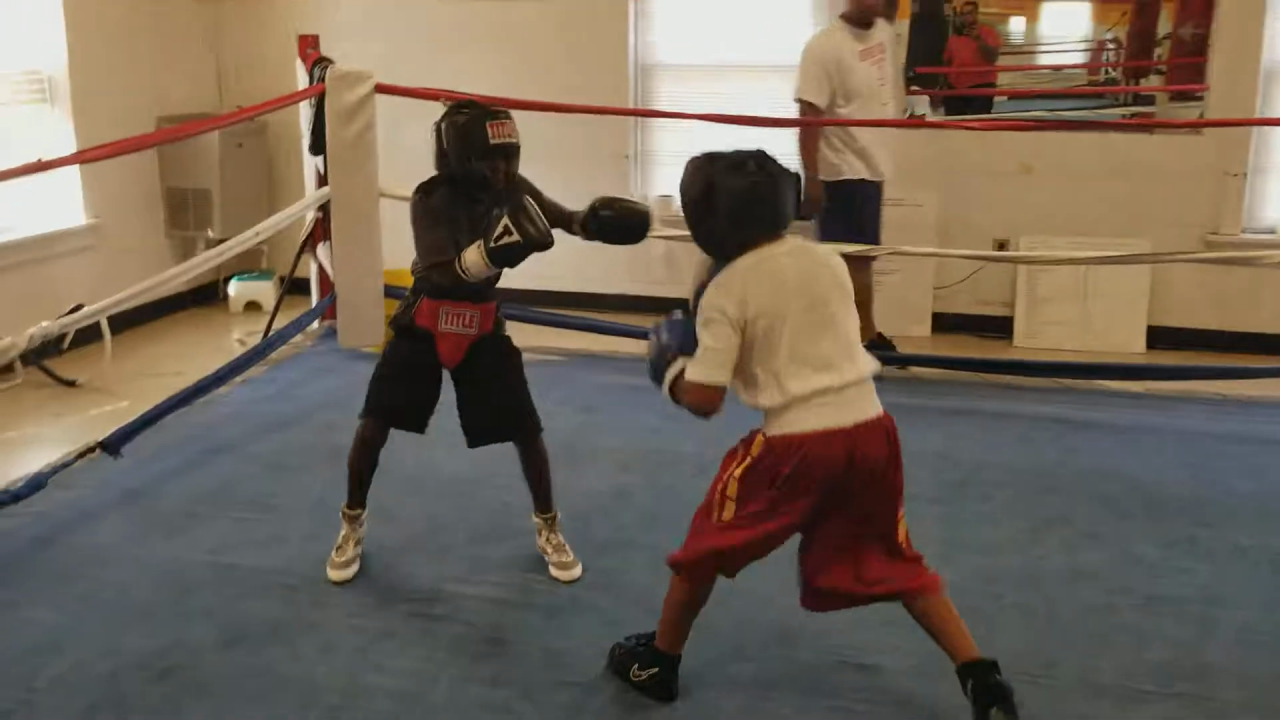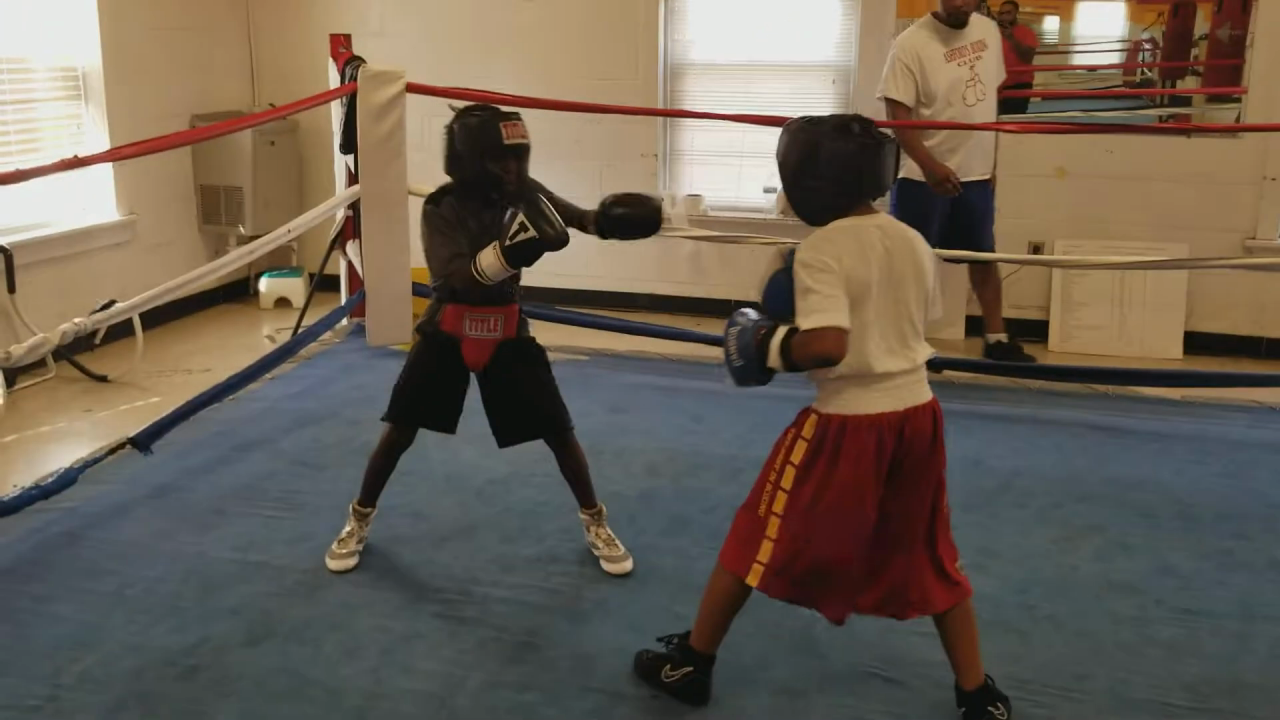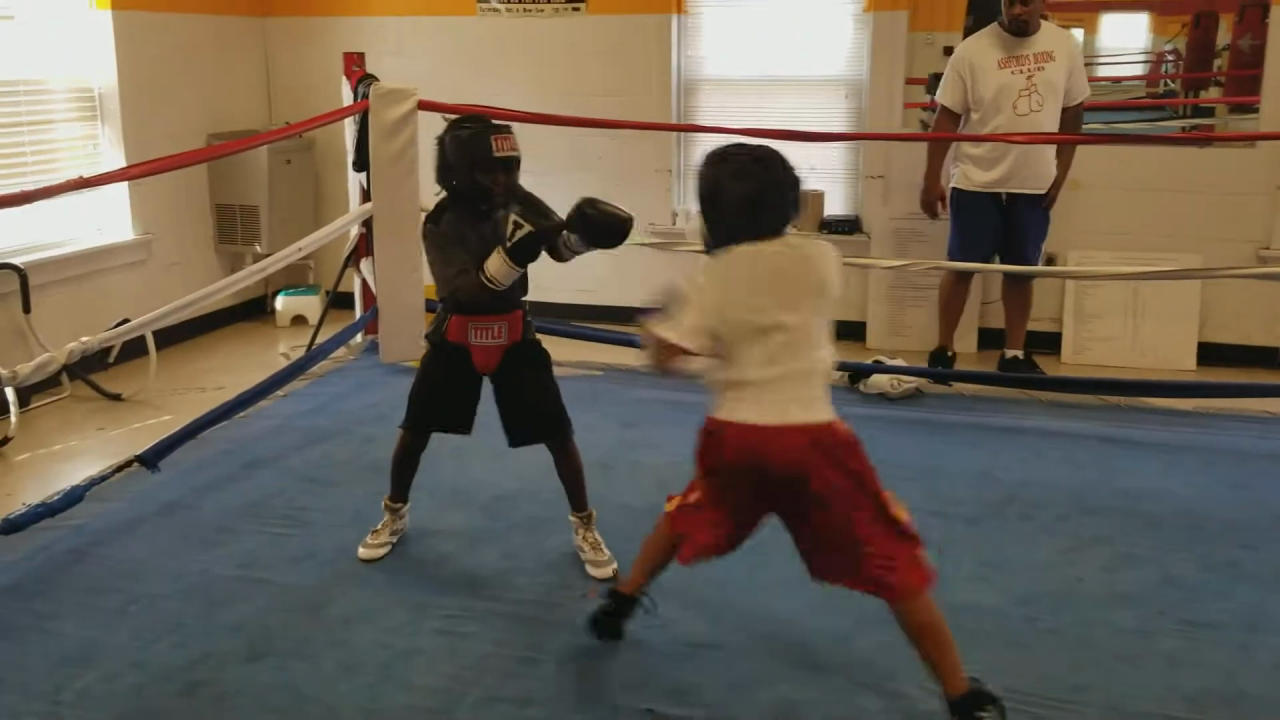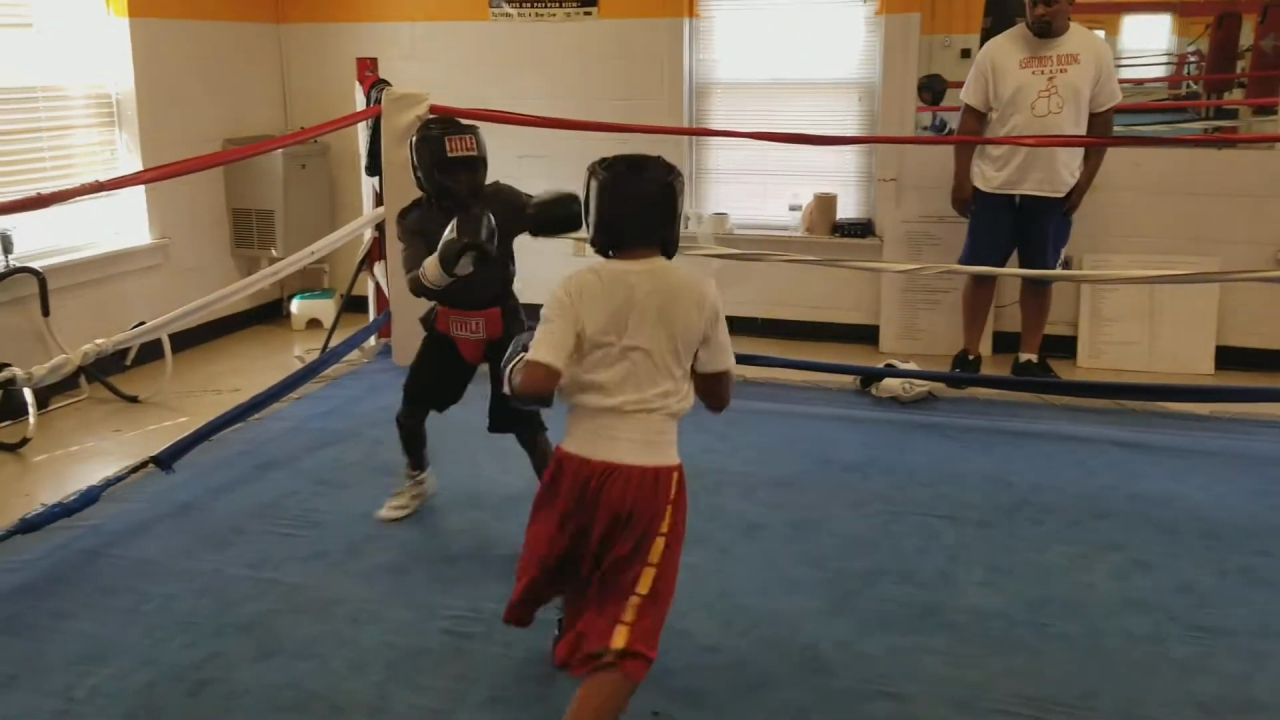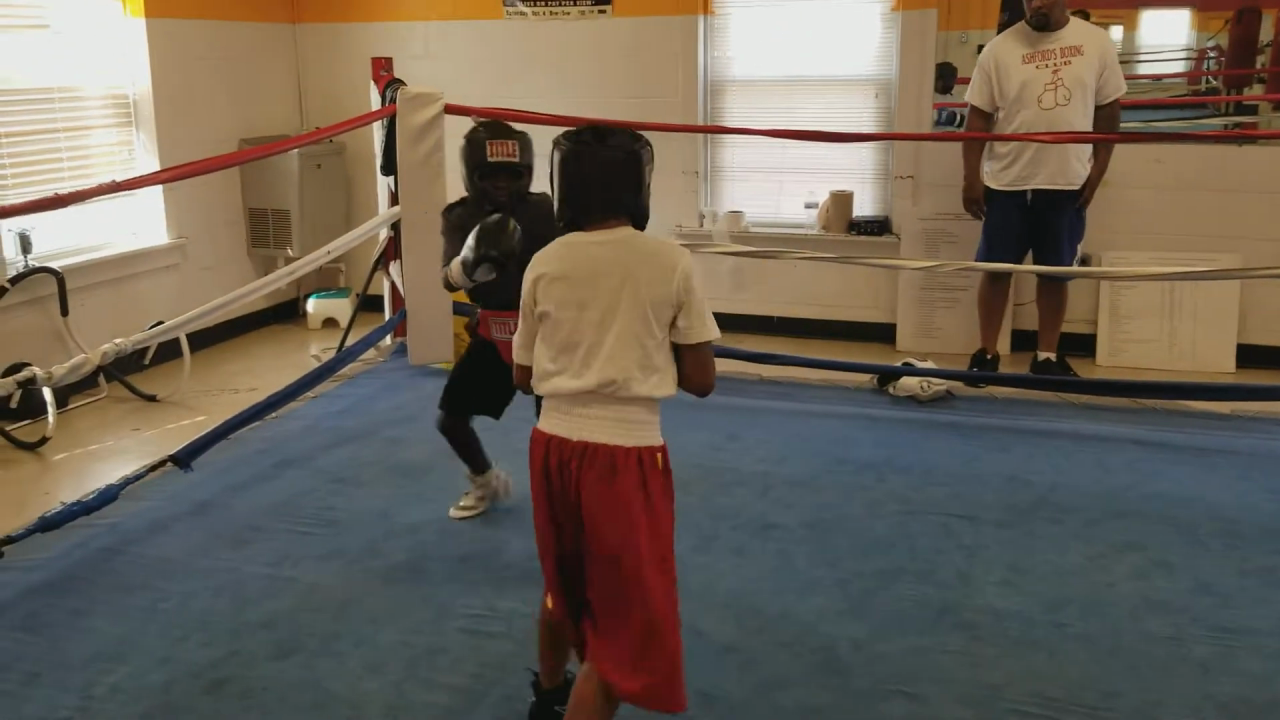
dt=0.4s
person 1, frame 1
left shoulder: (726, 291)
right shoulder: (828, 261)
left elbow: (703, 399)
left wrist: (669, 368)
left hip: (796, 444)
right hip: (869, 430)
left knee: (706, 545)
right knee: (895, 561)
left ankle: (658, 662)
person 1, frame 2
left shoulder: (820, 251)
right shoulder: (913, 242)
left elbow: (827, 348)
left wrist: (767, 347)
left hip: (844, 424)
right hip: (916, 415)
left knee: (755, 540)
right knee: (932, 561)
left ankle: (690, 662)
person 1, frame 3
left shoulder: (712, 277)
right shoulder: (820, 259)
left elbow: (666, 357)
left wrist: (659, 324)
left hip: (733, 434)
right hip: (810, 436)
left knee: (692, 516)
right knee: (893, 563)
left ankle: (619, 603)
person 1, frame 4
left shoulder: (576, 289)
right shoulder: (699, 293)
left elbow: (532, 385)
right elbow: (718, 397)
left wrist: (514, 363)
left hip: (577, 463)
right hip: (649, 475)
left knee: (575, 565)
right knee: (622, 640)
left ankle: (578, 646)
person 1, frame 5
left shoulder: (544, 265)
right shoulder: (671, 264)
left elbow: (523, 377)
right elbow: (702, 380)
left hip: (553, 446)
right hip: (627, 456)
left knee: (565, 584)
right knee: (629, 627)
person 2, frame 1
left shoulder: (512, 188)
right shoulder: (430, 200)
left elbow: (556, 215)
right elbow: (444, 272)
left wrist: (594, 216)
right wrist: (493, 250)
left hip: (482, 327)
right hip: (423, 326)
left knee: (527, 431)
right knee: (373, 425)
left ankle: (548, 528)
right ankle: (352, 524)
person 2, frame 2
left shoulder: (522, 192)
right shoulder: (440, 208)
left elbow: (569, 214)
right elbow: (456, 277)
left wrist: (606, 215)
right wrist: (508, 250)
left hip: (506, 329)
right hip: (447, 331)
left knee: (558, 430)
right knee: (398, 429)
left ankle: (595, 523)
right ankle: (359, 519)
person 2, frame 3
left shoulder: (516, 201)
right shoulder: (442, 225)
left elbow: (565, 241)
right elbow: (465, 291)
left wrist: (580, 227)
right wrist: (513, 249)
left hip: (513, 335)
right hip: (457, 338)
left knee: (558, 433)
right knee: (415, 431)
left ankle: (585, 528)
right ankle: (394, 515)
person 2, frame 4
left shoulder: (497, 200)
right shoulder: (415, 219)
left elbow: (545, 216)
right elbow: (417, 284)
left wrist: (560, 210)
right wrist: (446, 258)
left hip: (502, 327)
right hip: (448, 329)
left knee: (525, 425)
right knee: (410, 413)
right ankle: (417, 480)
person 2, frame 5
left shoulder: (543, 211)
right shoulder: (461, 217)
right elbow: (453, 279)
right wrist: (476, 257)
right hip: (491, 334)
right knee: (451, 419)
right ankle: (486, 481)
person 3, frame 1
left shoulder: (886, 33)
right shoulder: (825, 46)
right elbow: (810, 114)
right wrist: (812, 177)
left hip: (873, 166)
right hip: (844, 170)
left knee: (857, 253)
right knee: (858, 254)
right ankle: (868, 335)
person 3, frame 2
left shoulder: (988, 31)
right shoulder: (911, 44)
right elbow: (898, 114)
left wrist: (991, 158)
right wrist: (929, 166)
left hip: (977, 171)
right hip: (923, 175)
left knee: (983, 257)
left ankle: (997, 339)
person 3, frame 3
left shoulder: (1065, 46)
right shoulder: (972, 51)
left elbow: (1072, 113)
right elbow: (946, 119)
left wrist: (1060, 175)
right wrist: (931, 181)
left hip: (1035, 185)
right hip: (976, 182)
left knee: (1022, 271)
right knee: (961, 268)
left ankle: (1014, 354)
right ankle: (944, 350)
person 3, frame 4
left shoulder: (1095, 50)
right shoulder: (997, 50)
left elbow: (1102, 118)
right elbow: (972, 117)
left wrist: (1085, 179)
right wrist: (961, 178)
left hip: (1056, 187)
right hip: (995, 183)
left knee: (1040, 274)
right knee: (982, 270)
left ankle: (1029, 358)
right ankle: (969, 354)
person 3, frame 5
left shoulder: (1096, 42)
right shoulder: (999, 49)
left elbow: (1108, 110)
right elbow: (978, 117)
left wrist: (1098, 170)
right wrist: (971, 178)
left hip: (1068, 182)
right hip: (1006, 181)
left knee: (1056, 271)
right knee: (996, 268)
left ankle: (1047, 356)
right ankle: (987, 353)
